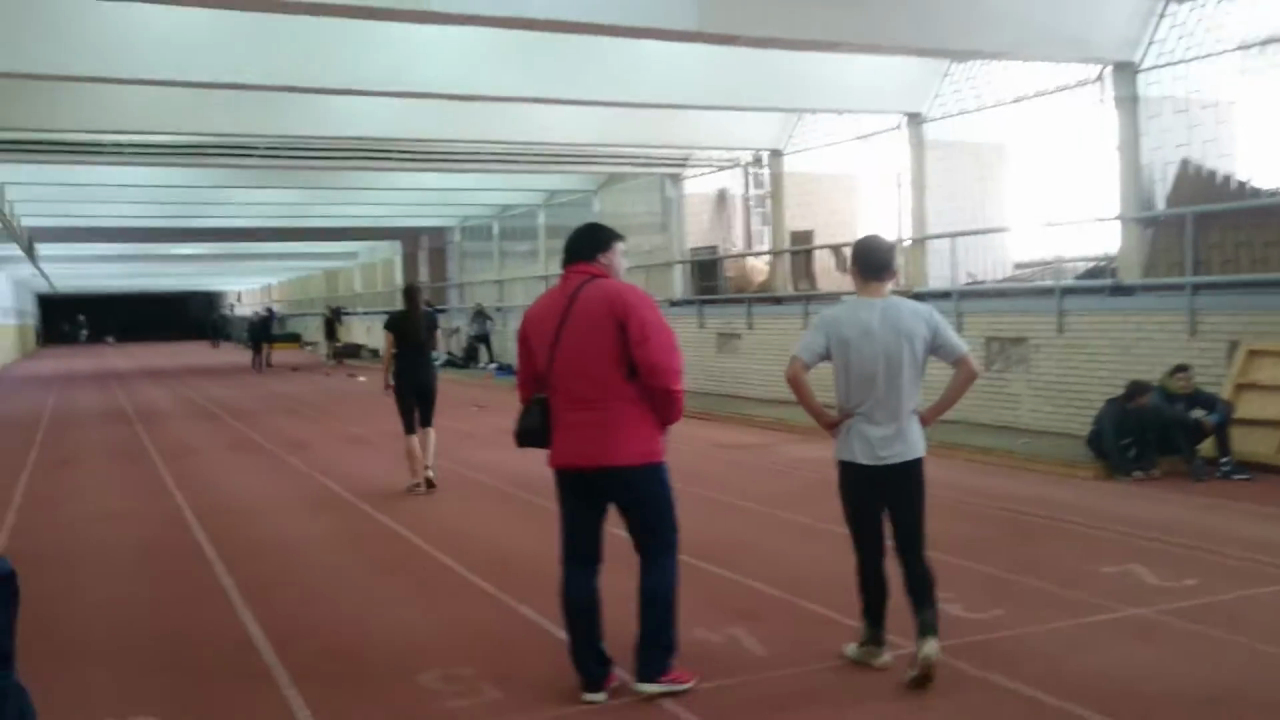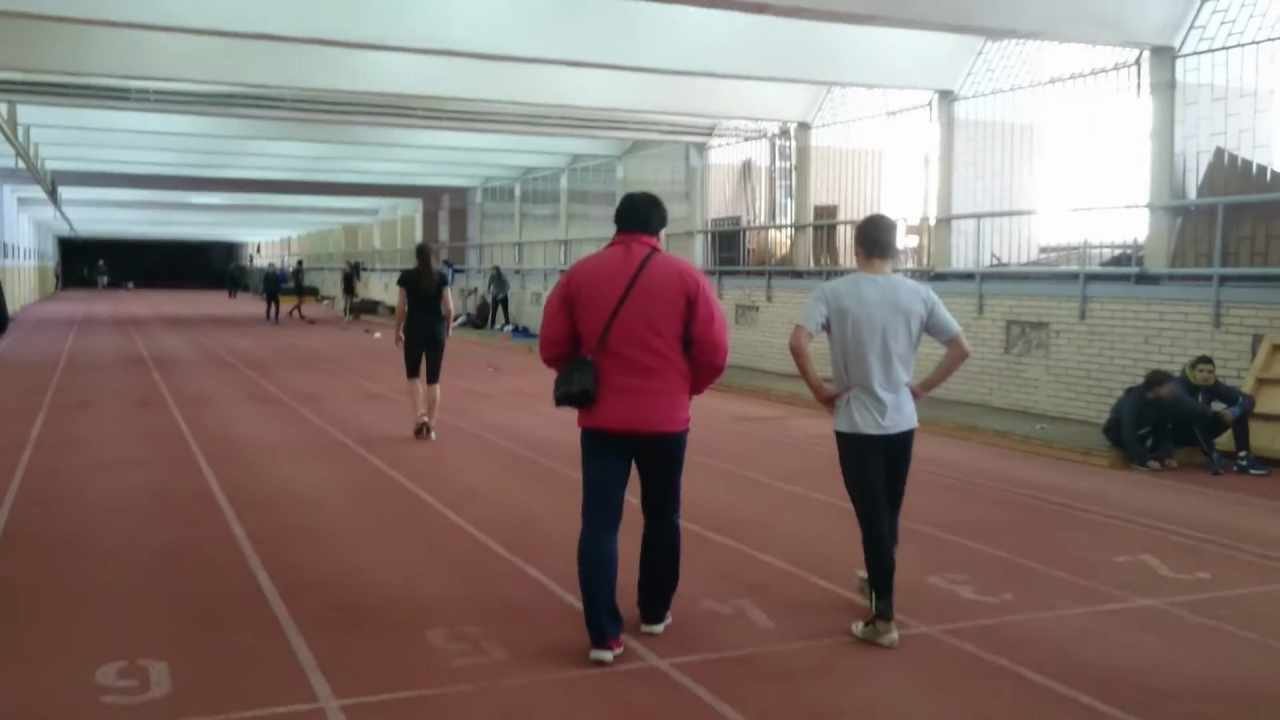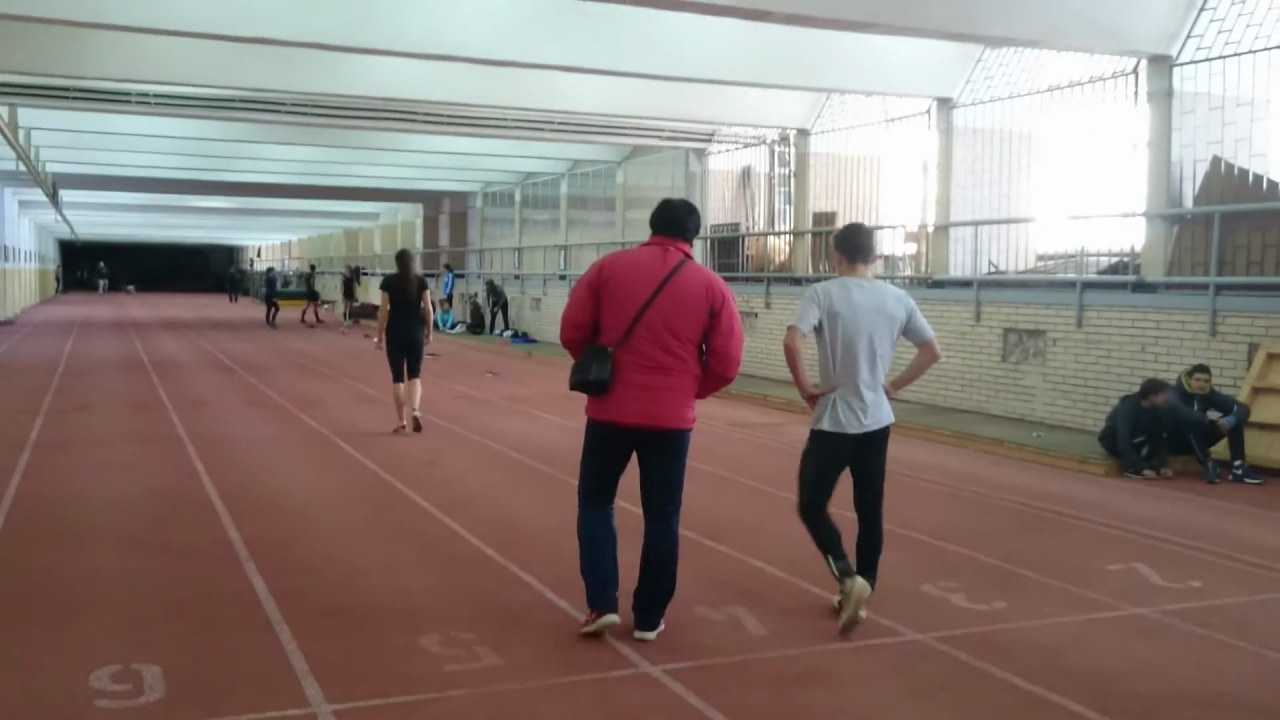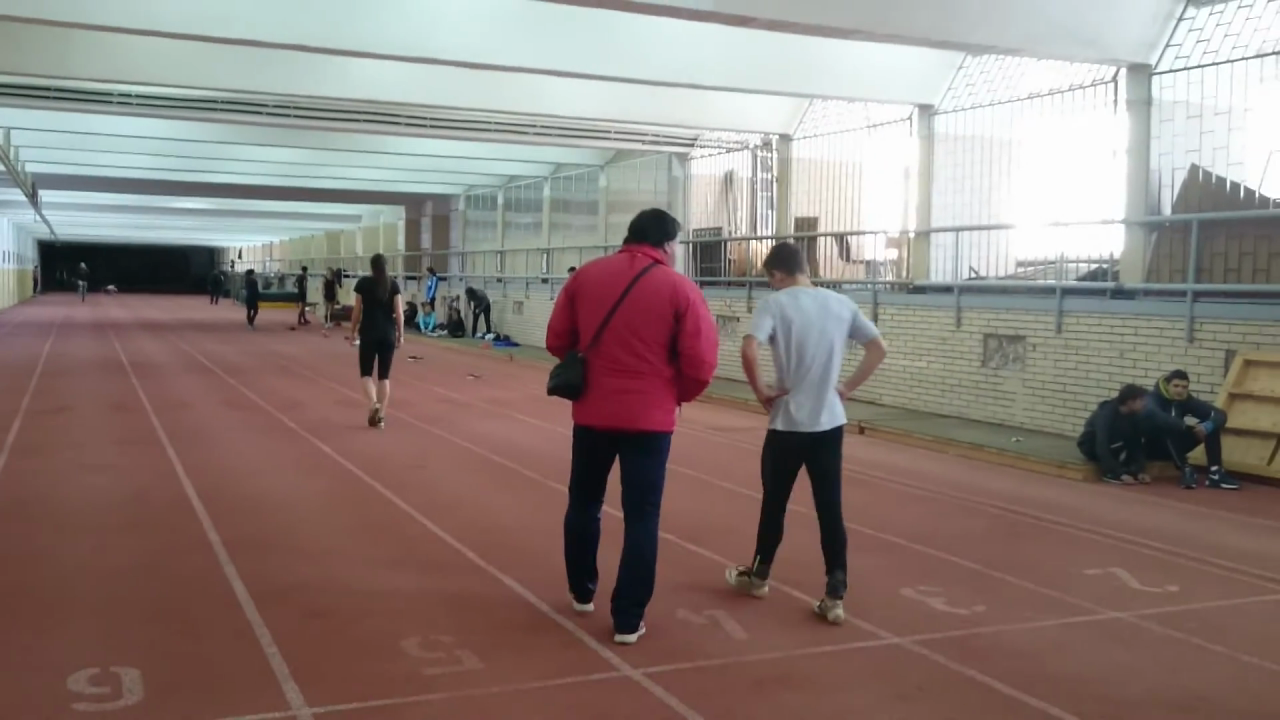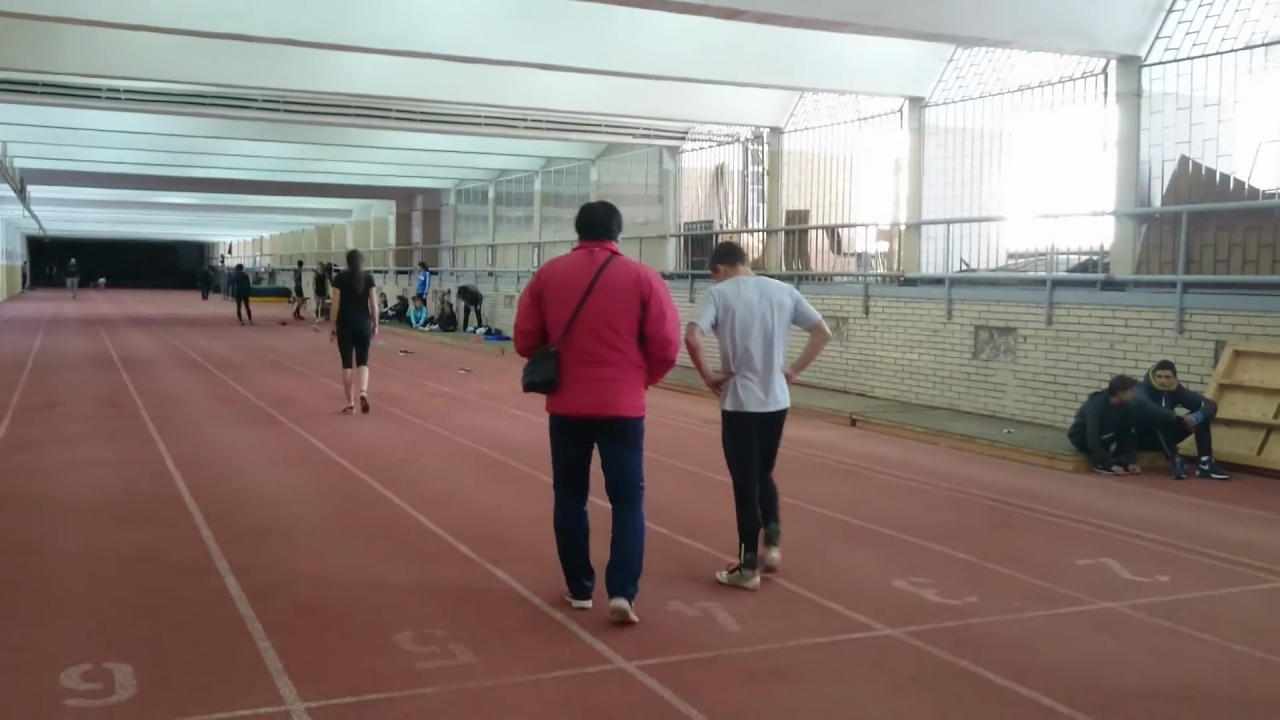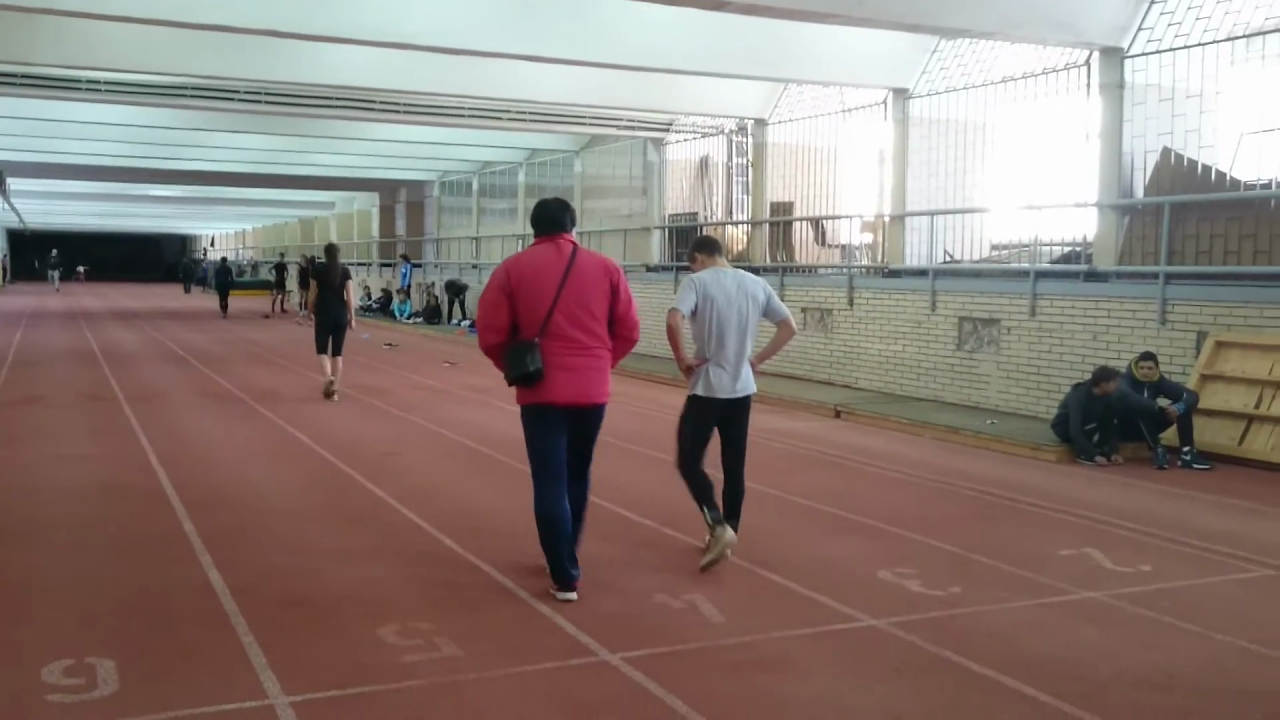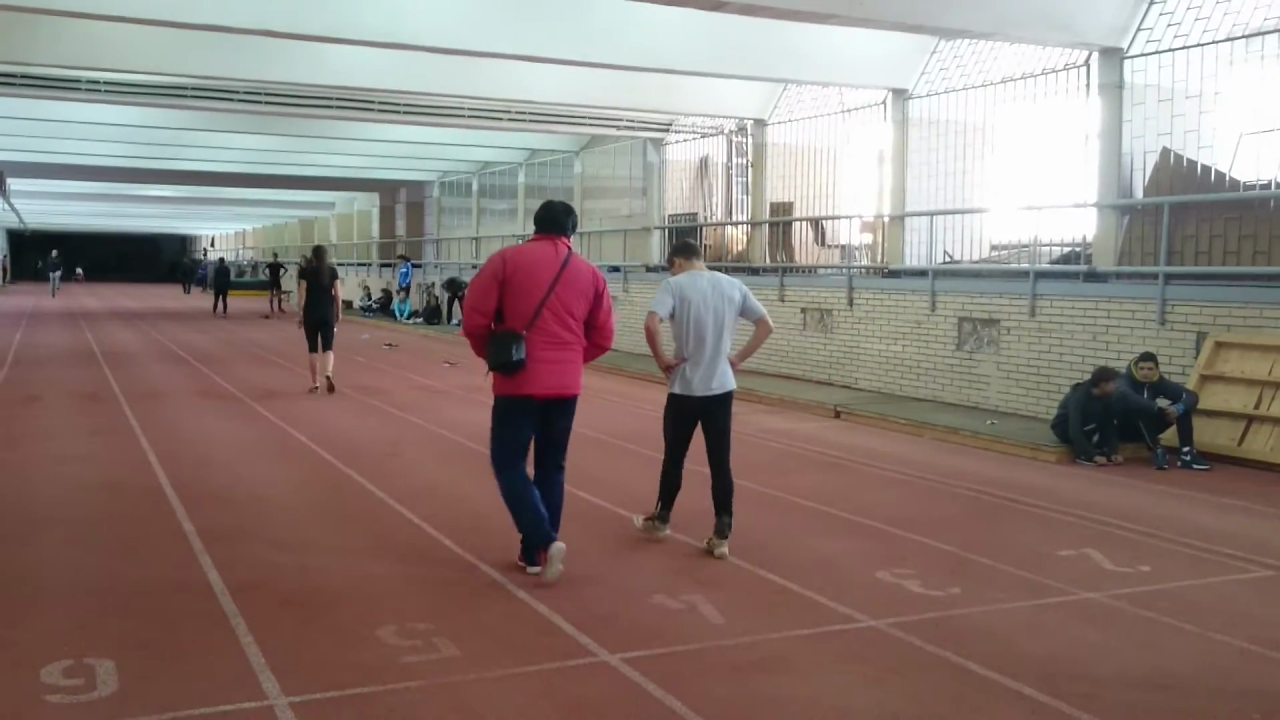
dt=0.5s
person 1, frame 1
left shoulder: (537, 312)
right shoulder: (624, 299)
left elbow: (531, 388)
right elbow: (663, 371)
right wrist: (664, 418)
left hip: (571, 455)
right hip: (632, 452)
left knee: (580, 563)
right knee: (659, 555)
left ankle: (594, 676)
right ankle: (654, 667)
person 1, frame 2
left shoulder: (579, 274)
right shoulder: (685, 275)
left elbow: (553, 350)
right elbow: (713, 350)
right wrist: (685, 389)
left hip: (602, 418)
right hip: (665, 417)
left knee: (599, 523)
right knee: (662, 519)
left ankle: (603, 634)
right ankle: (655, 611)
person 1, frame 3
left shoulder: (609, 267)
right shoulder: (711, 286)
left elbow: (572, 333)
right elbow: (726, 364)
left hip: (609, 410)
right hip: (671, 416)
left knee: (595, 505)
right knee: (662, 518)
left ankle: (602, 604)
right ankle: (649, 617)
person 1, frame 4
left shoulder: (586, 275)
right shoulder: (680, 289)
left elbow: (557, 340)
right elbow: (699, 366)
right wrist: (672, 396)
left hip: (592, 411)
right hip: (650, 418)
left knee: (583, 504)
right knee: (642, 517)
left ankle: (582, 592)
right ankle: (628, 619)
person 1, frame 5
left shoulder: (548, 274)
right shoulder: (642, 277)
left elbow: (525, 341)
right elbow: (665, 347)
left hip: (566, 402)
right hip: (623, 404)
left knee: (570, 497)
right knee: (627, 498)
left ankle: (580, 588)
right ankle: (621, 589)
person 1, frame 6
left shoulder: (513, 269)
right shoulder: (604, 267)
left elbow: (491, 336)
right elbow: (628, 330)
left wrist: (515, 367)
left hip: (541, 391)
right hip: (592, 389)
left knee: (549, 483)
right knee: (577, 476)
left ankle: (565, 577)
right ankle: (566, 564)
person 1, frame 7
left shoulder: (507, 259)
right shoulder: (591, 274)
left elbow: (474, 319)
right elbow: (602, 338)
left wrist: (492, 354)
left hip: (517, 382)
right hip: (566, 385)
left knee: (509, 466)
right knee: (551, 468)
left ankle: (545, 541)
right ankle: (538, 552)
person 2, frame 1
left shoulder: (833, 320)
right shoulder: (921, 316)
left elbow: (795, 373)
right elbow: (969, 369)
left wrist: (824, 418)
right wrist: (932, 414)
left hip: (858, 454)
right hip: (907, 453)
left knee: (869, 550)
right knee: (912, 552)
left ankle: (874, 643)
right ankle: (927, 637)
person 2, frame 2
left shoulder: (834, 292)
right shoulder: (919, 294)
left elbow: (798, 342)
right elbow: (960, 347)
left wrist: (820, 389)
right wrist: (922, 387)
left hip: (856, 424)
right hip: (901, 422)
left knee: (873, 519)
right knee: (889, 514)
left ankle: (883, 618)
right ankle: (877, 585)
person 2, frame 3
left shoulder: (823, 293)
right shoulder: (898, 298)
left elbow: (792, 343)
right elbow: (932, 351)
left wrist: (805, 388)
right wrist: (894, 385)
left hip: (834, 422)
right hip: (877, 422)
left knee: (812, 505)
right knee: (869, 511)
left ankle: (851, 580)
right ankle: (860, 591)
person 2, frame 4
left shoulder: (775, 303)
right shoulder: (841, 303)
left elbow: (749, 350)
right elbow: (879, 348)
left wrist: (760, 391)
right wrist: (847, 387)
left hip: (788, 422)
right hip: (830, 423)
left knee: (774, 503)
right knee: (830, 509)
left ankle: (758, 575)
right ankle: (835, 596)
person 2, frame 5
left shoulder: (719, 294)
right shoulder: (784, 291)
left elbow: (692, 337)
right elbow: (822, 332)
left wrist: (708, 375)
right wrist: (794, 369)
left hip: (740, 404)
right hip: (777, 401)
left knee: (746, 485)
right knee: (763, 478)
left ankle: (749, 567)
right ankle: (771, 546)
person 2, frame 6
left shoulder: (698, 281)
right shoulder: (756, 284)
left elbow: (674, 321)
right elbow: (789, 327)
left wrist: (682, 359)
right wrist: (758, 359)
left hip: (707, 389)
right hip: (742, 389)
left knee: (689, 462)
right knee: (734, 467)
left ankle: (720, 527)
right ankle: (726, 530)
person 2, frame 7
left shoulder: (674, 285)
right shoulder: (733, 285)
left elbow: (651, 325)
right elbow: (766, 325)
left wrist: (662, 360)
right wrist: (739, 357)
left hip: (685, 387)
right hip: (722, 387)
left knee: (674, 457)
right knee: (720, 463)
left ankle: (660, 520)
right ankle: (722, 536)
person 3, frame 1
left shoulder: (395, 319)
right shoulder: (430, 318)
left elbow: (388, 352)
left wrist: (386, 378)
left hip: (404, 378)
right hip: (427, 376)
left knee: (410, 429)
right knee: (427, 425)
left ankle: (416, 480)
right ankle: (428, 469)
person 3, frame 2
left shoulder: (407, 276)
right shoulder: (441, 277)
left elbow: (401, 307)
right elbow: (449, 308)
left wrist: (398, 330)
right wrist: (448, 327)
left hip: (414, 331)
right hip: (436, 331)
left knee: (413, 376)
right knee: (433, 380)
left ankle: (421, 415)
right ankle: (431, 427)
person 3, frame 3
left shoulder: (389, 281)
right shoulder: (421, 281)
left elbow: (384, 310)
right elbow: (428, 309)
left wrist: (380, 334)
right wrist: (429, 331)
left hip: (395, 333)
right hip: (416, 333)
left knee: (398, 379)
right knee: (414, 376)
left ankle: (402, 423)
right ankle: (415, 411)
person 3, frame 4
left shoulder: (363, 283)
right shoulder: (393, 284)
left elbow: (357, 310)
right elbow: (399, 312)
left wrist: (354, 331)
right wrist: (400, 334)
left hip: (368, 333)
right hip: (388, 333)
left knee: (366, 373)
right knee: (384, 376)
left ankle: (374, 403)
right ankle: (381, 417)
person 3, frame 5
left shoulder: (340, 278)
right shoulder: (368, 278)
left elbow: (335, 304)
right elbow: (373, 304)
left wrist: (333, 326)
right wrist: (375, 325)
left hip: (345, 325)
right hip: (364, 324)
left knee: (347, 364)
right knee: (362, 363)
left ankle: (350, 404)
right ankle: (363, 392)
person 3, frame 6
left shoulder: (318, 270)
right shoulder: (345, 271)
left elbow: (313, 295)
right elbow: (350, 296)
left wrist: (311, 312)
right wrist: (351, 317)
left hip: (323, 315)
right hip: (340, 315)
left knee: (322, 351)
right knee: (337, 353)
left ankle: (329, 377)
right ankle: (334, 390)
person 3, frame 7
left shoulder: (306, 271)
right shoulder: (332, 271)
left elbow: (302, 295)
right elbow: (338, 294)
left wrist: (300, 315)
right wrist: (338, 312)
left hip: (311, 313)
right hip: (328, 313)
left knee: (313, 349)
right knee: (328, 348)
left ankle: (315, 385)
right ankle: (328, 374)
